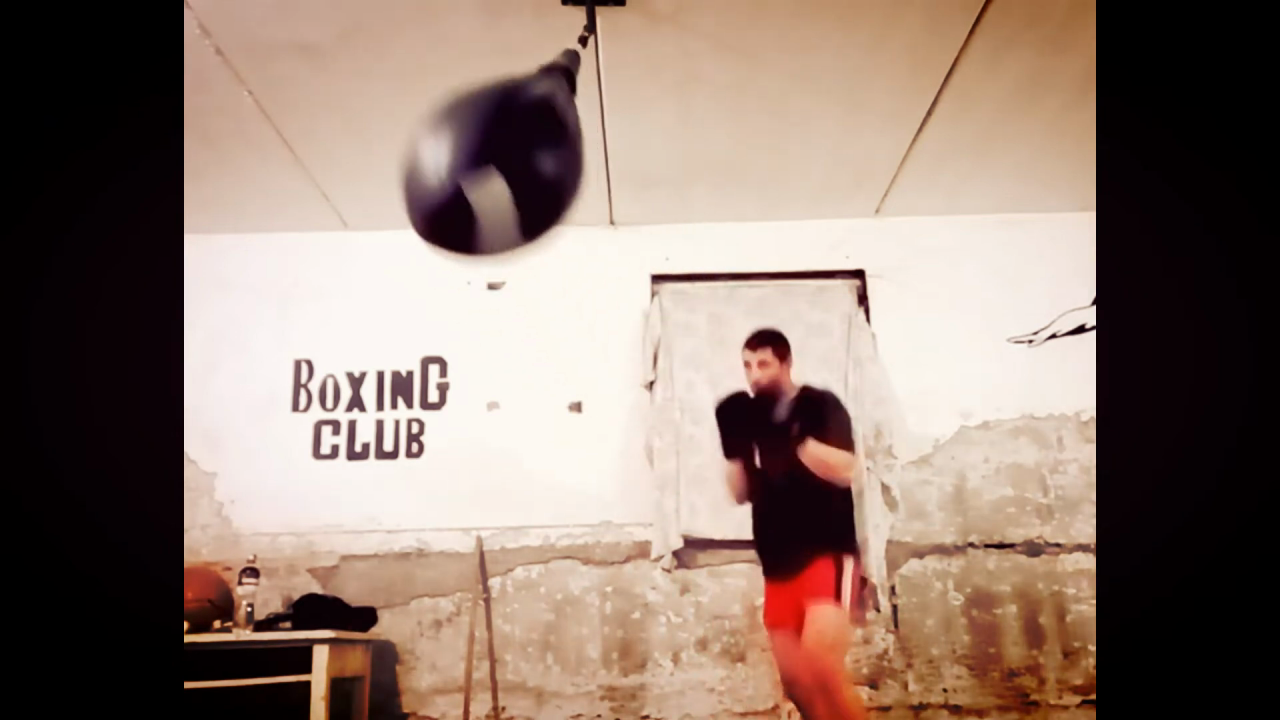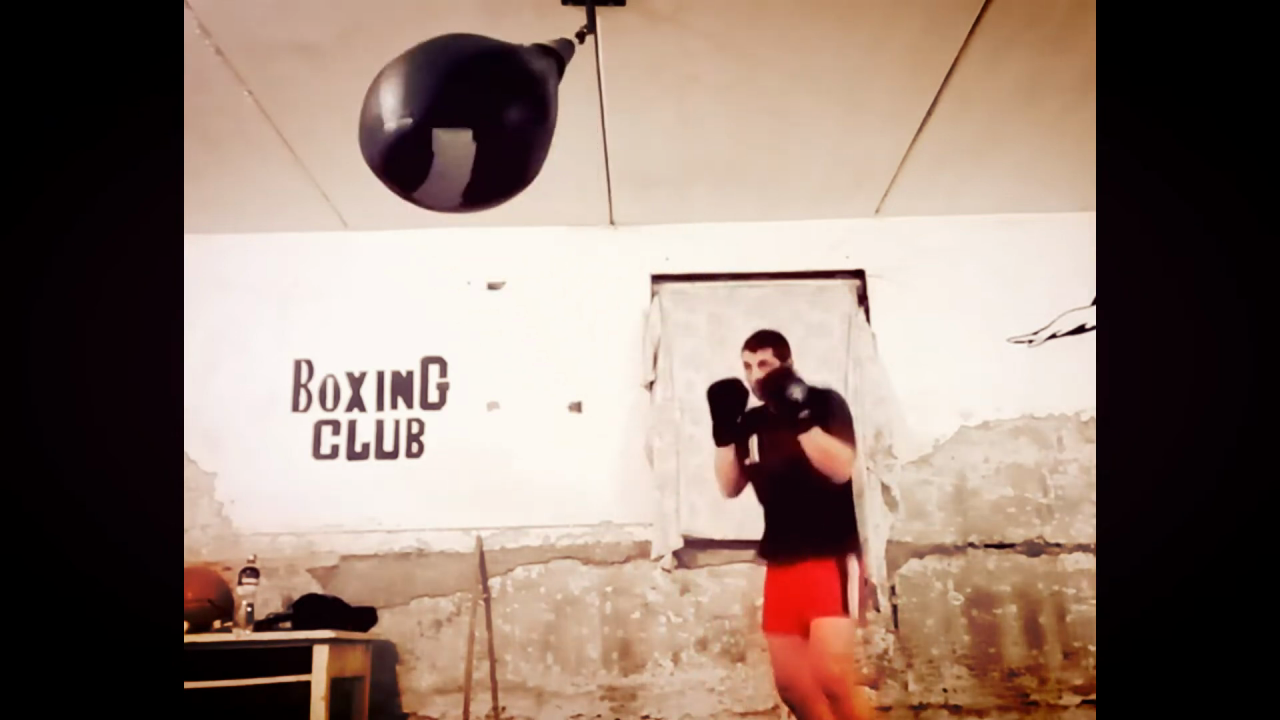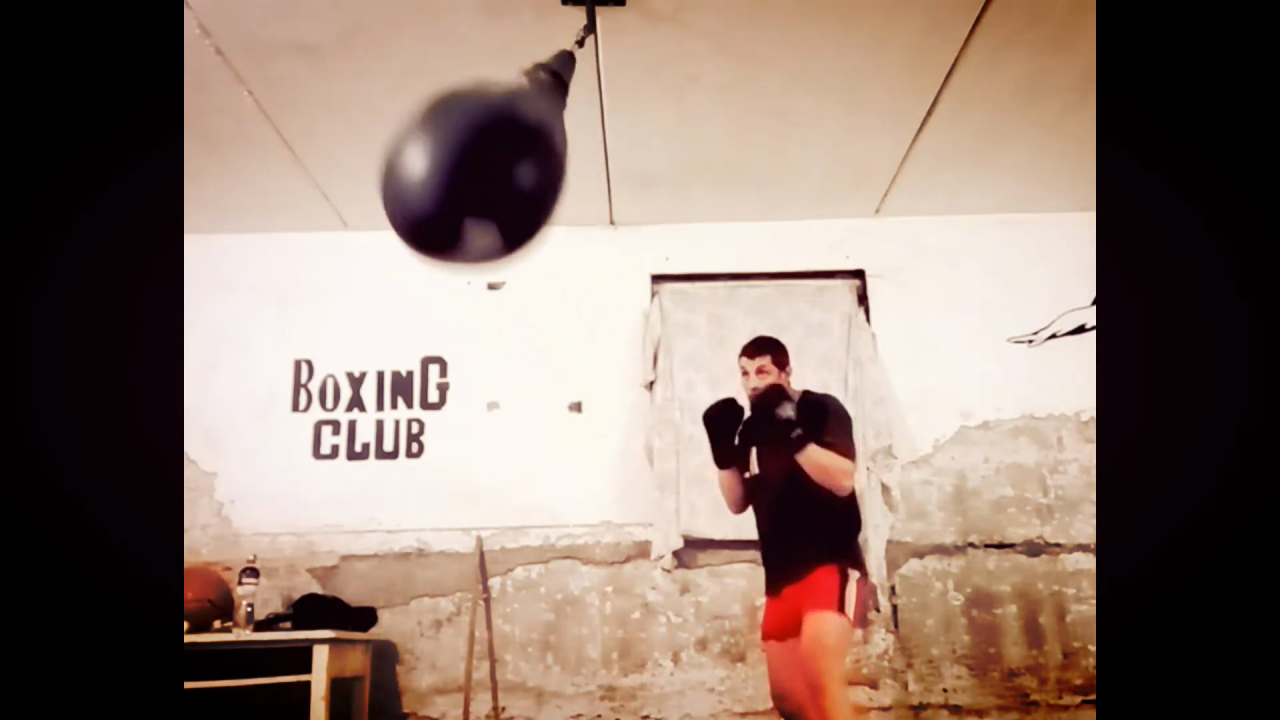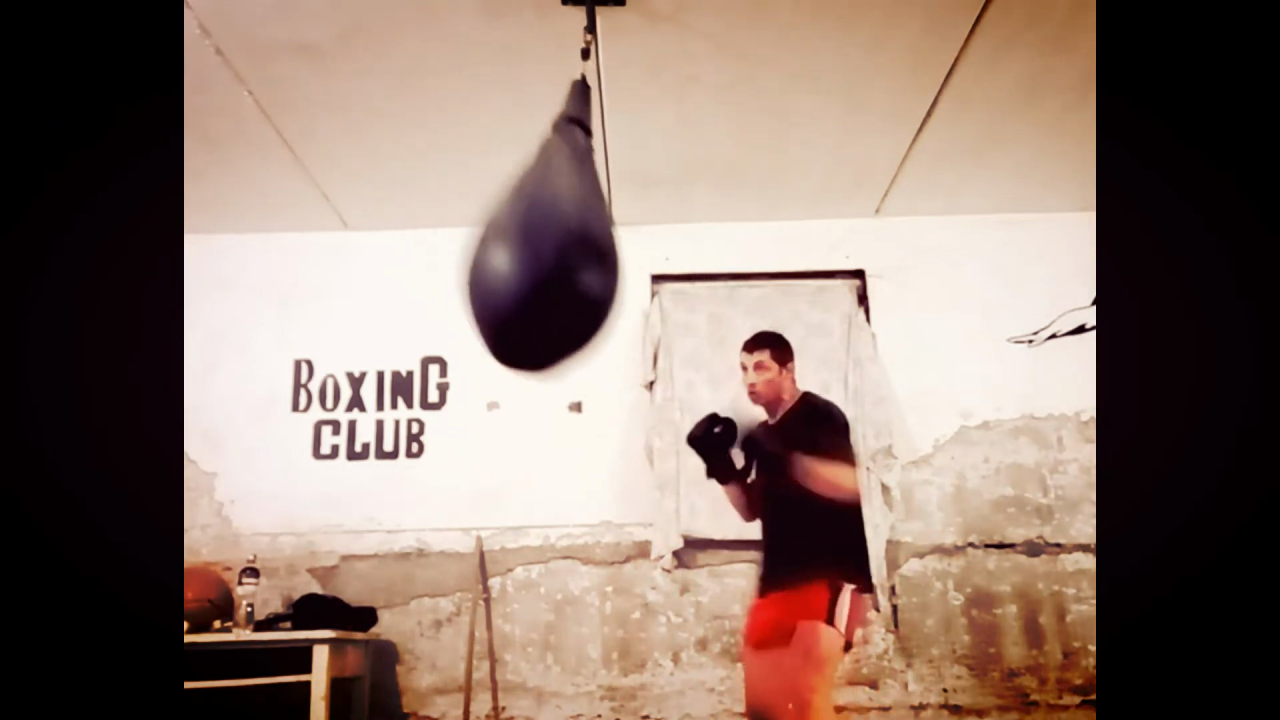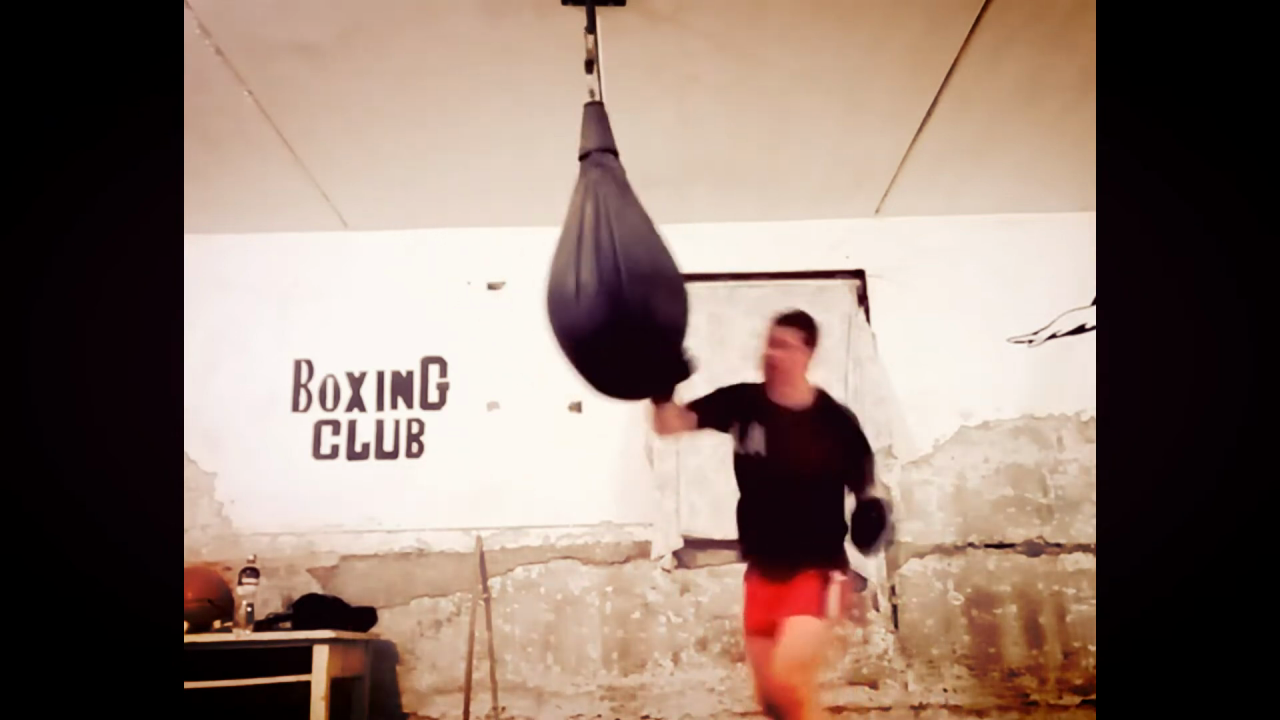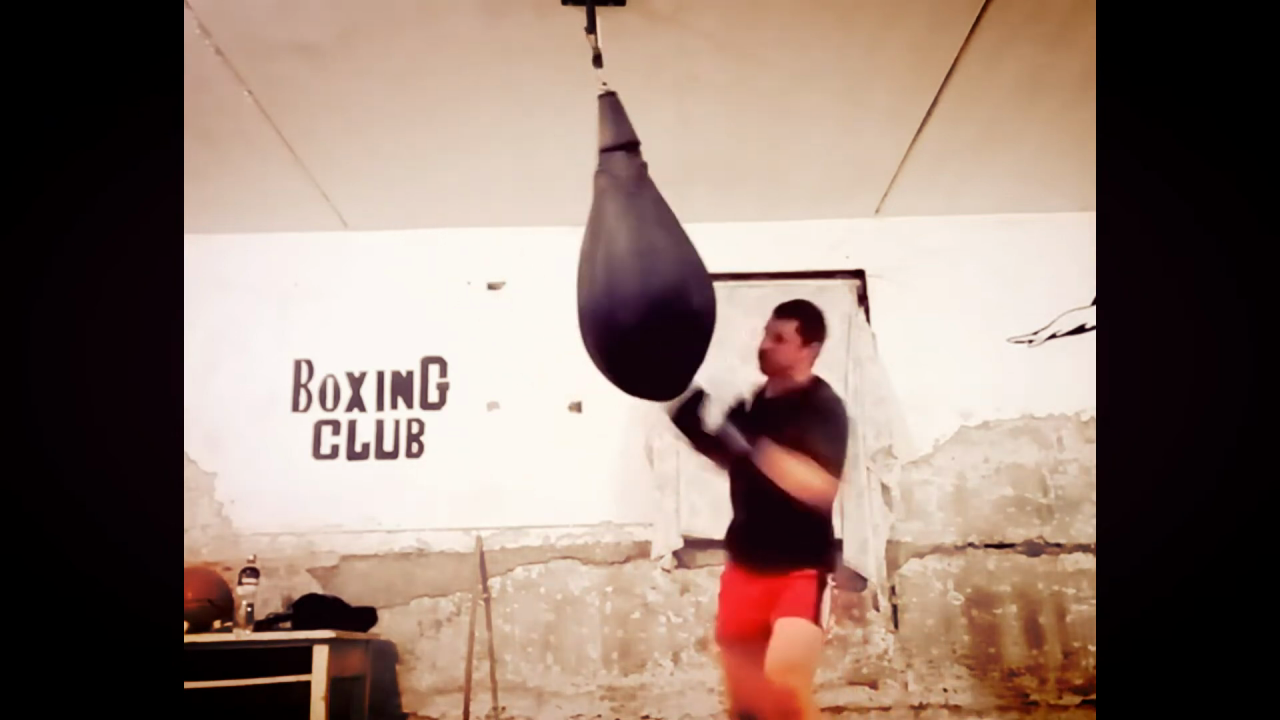
dt=0.2s
person 1, frame 1
left shoulder: (821, 406)
right shoulder: (753, 422)
left elbow: (844, 472)
right elbow: (741, 493)
left wrist: (793, 433)
right wrist: (731, 439)
left hip: (828, 556)
right hip: (780, 566)
left knee: (823, 666)
right knee: (796, 683)
person 1, frame 2
left shoulder: (823, 402)
right shoulder: (751, 421)
left elbow: (840, 469)
right elbow: (729, 487)
left wrist: (799, 416)
right wrist: (723, 432)
left hip: (830, 557)
right hip: (782, 563)
left knee: (834, 676)
right knee: (792, 686)
person 1, frame 3
left shoulder: (822, 410)
right shoulder: (751, 429)
left elbow: (843, 480)
right elbow: (736, 502)
left wrist: (793, 435)
right wrist: (722, 448)
left hip: (831, 567)
right hip: (782, 576)
left knee: (818, 672)
person 1, frame 4
left shoulder: (820, 417)
right shoulder: (760, 435)
left elbow: (847, 485)
right elbow: (750, 509)
left wrist: (786, 458)
right wrist: (719, 461)
left hip: (831, 579)
right hip: (777, 585)
person 1, frame 5
left shoulder: (837, 421)
right shoulder: (742, 401)
left elbow: (864, 483)
right elbow: (669, 424)
right wrist: (663, 394)
left hip: (816, 571)
right hip: (765, 573)
left knee: (790, 684)
person 1, frame 6
left shoulder: (822, 407)
right shoulder: (758, 401)
left elbow: (819, 490)
right elbow: (735, 462)
left wrist: (755, 446)
right wrist: (692, 425)
left hip: (801, 573)
right hip: (746, 569)
